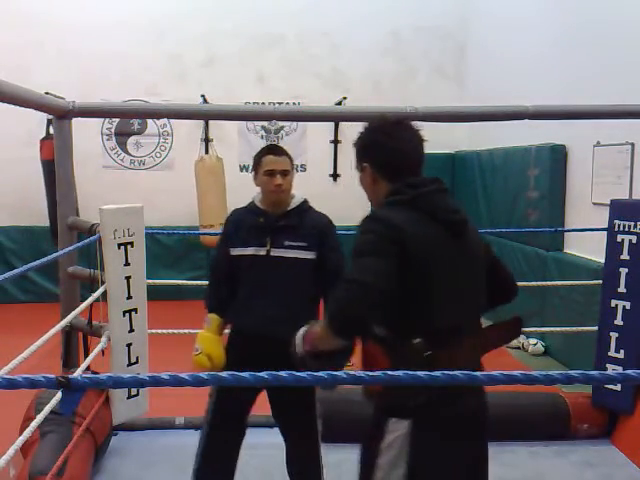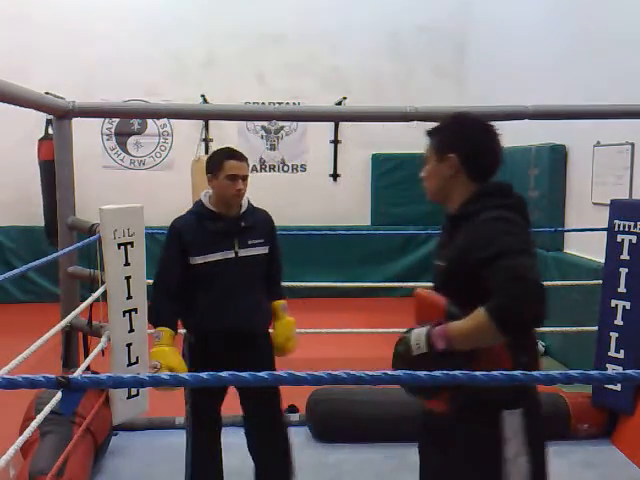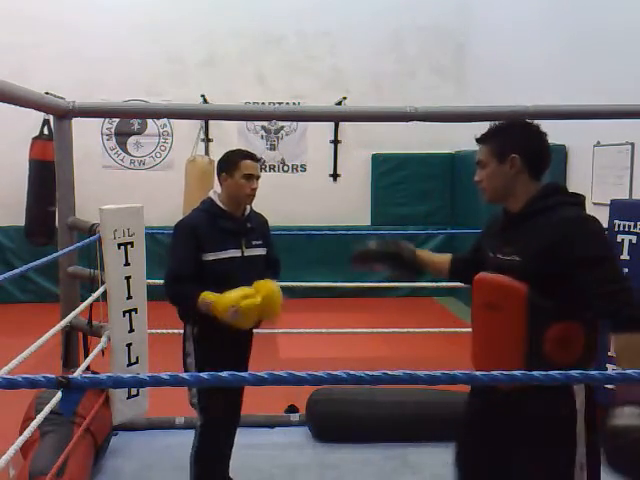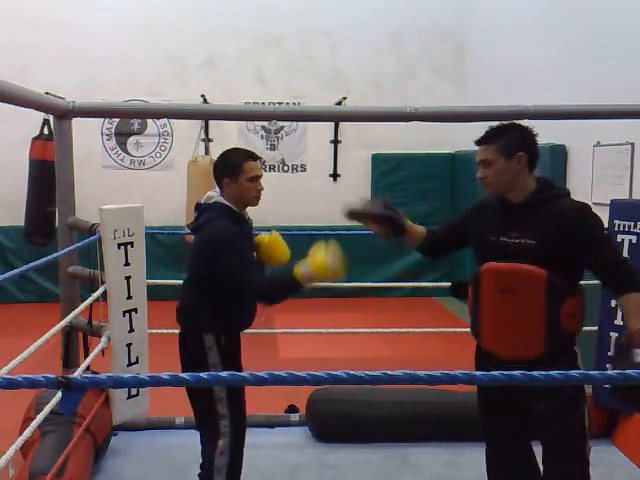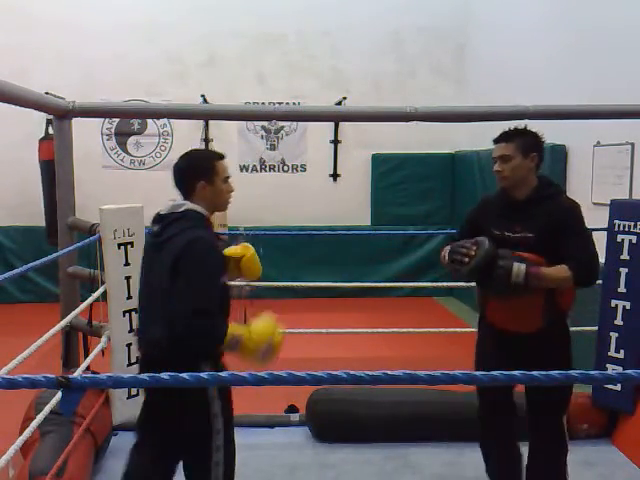
dt=0.5s
person 1, frame 1
left shoulder: (386, 227)
right shoulder: (460, 226)
left elbow: (349, 316)
right elbow: (504, 289)
left wrist: (306, 339)
left hip: (415, 414)
right hip: (467, 404)
person 1, frame 2
left shoulder: (496, 228)
right shoulder: (463, 225)
left elbow: (519, 308)
left wrist: (433, 338)
left hip: (495, 417)
right hip: (452, 410)
person 1, frame 3
left shoulder: (571, 228)
right shoulder: (501, 225)
right elbow: (466, 268)
right wrist: (409, 257)
left hip: (551, 393)
right hip: (496, 384)
person 1, frame 4
left shoulder: (569, 216)
right shoulder: (483, 213)
right elbow: (436, 242)
right wrist: (397, 224)
left hip: (553, 364)
right hip: (494, 360)
person 1, frame 5
left shoulder: (562, 210)
right shoulder: (488, 208)
left elbow: (586, 272)
right elbow: (450, 252)
left wrist: (524, 273)
right wrist: (455, 255)
left hip: (546, 334)
right hip: (495, 329)
left knee: (546, 420)
right knee: (492, 411)
person 2, frame 1
left shoulder: (317, 225)
right shoulder: (238, 222)
left elbow: (336, 286)
right elbow: (221, 282)
left hip: (295, 348)
right hip: (243, 342)
left knee: (301, 432)
right knee: (222, 423)
person 2, frame 2
left shoulder: (262, 221)
right shoulder: (185, 228)
right elbow: (165, 290)
left wrist: (283, 318)
right wrist: (164, 344)
left hip: (255, 339)
right hip: (205, 343)
left knee: (269, 421)
right knee: (203, 424)
person 2, frame 3
left shoulder: (258, 224)
right shoulder: (194, 225)
left elbow: (270, 268)
right elbow: (176, 285)
left wrist: (268, 289)
right wrist: (217, 304)
left hip: (241, 333)
right hip: (205, 335)
left knee: (230, 413)
right knee: (211, 418)
person 2, frame 4
left shoulder: (227, 220)
right shoulder: (223, 230)
left elbow: (241, 272)
right elbow: (260, 287)
left wrist: (261, 252)
right wrist: (309, 271)
left hip: (213, 335)
right hip: (207, 341)
left knee: (226, 420)
right knee: (224, 428)
person 2, frame 5
left shoulder: (163, 228)
right shoulder: (200, 242)
right elbow: (196, 321)
left wrist: (224, 267)
right wrist: (248, 339)
left hip: (156, 359)
right hip: (191, 365)
left knee: (153, 452)
